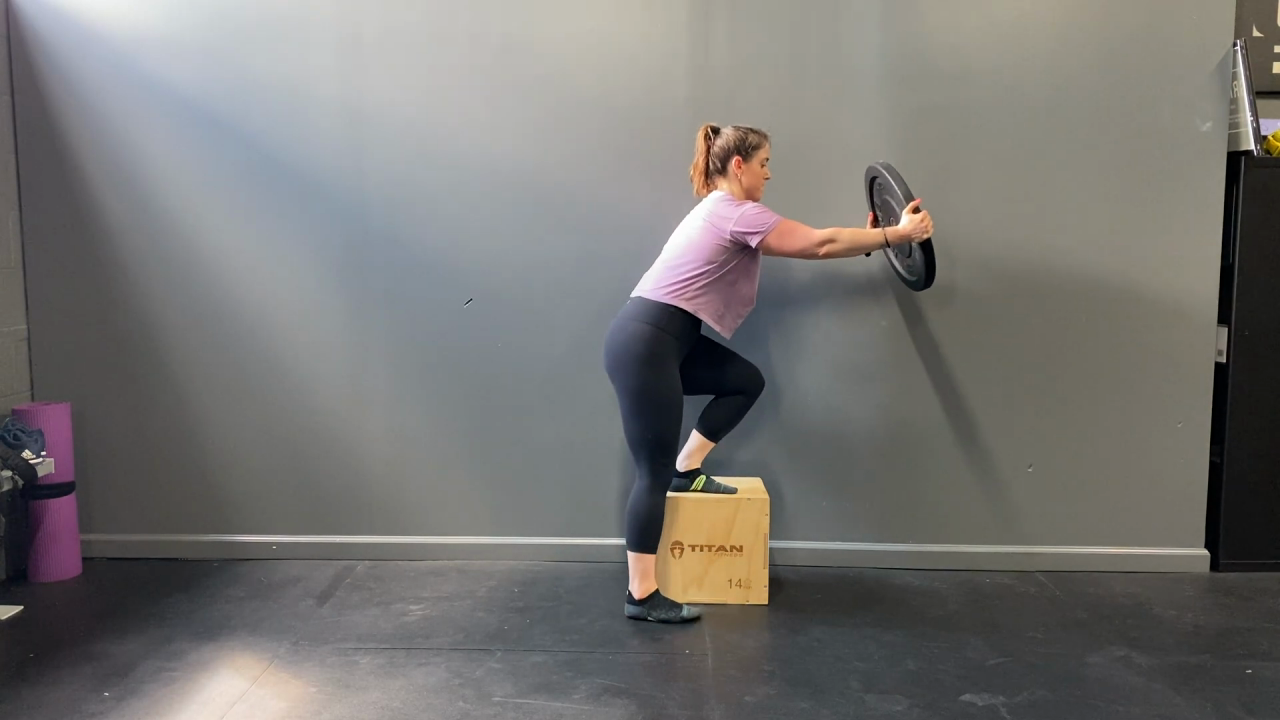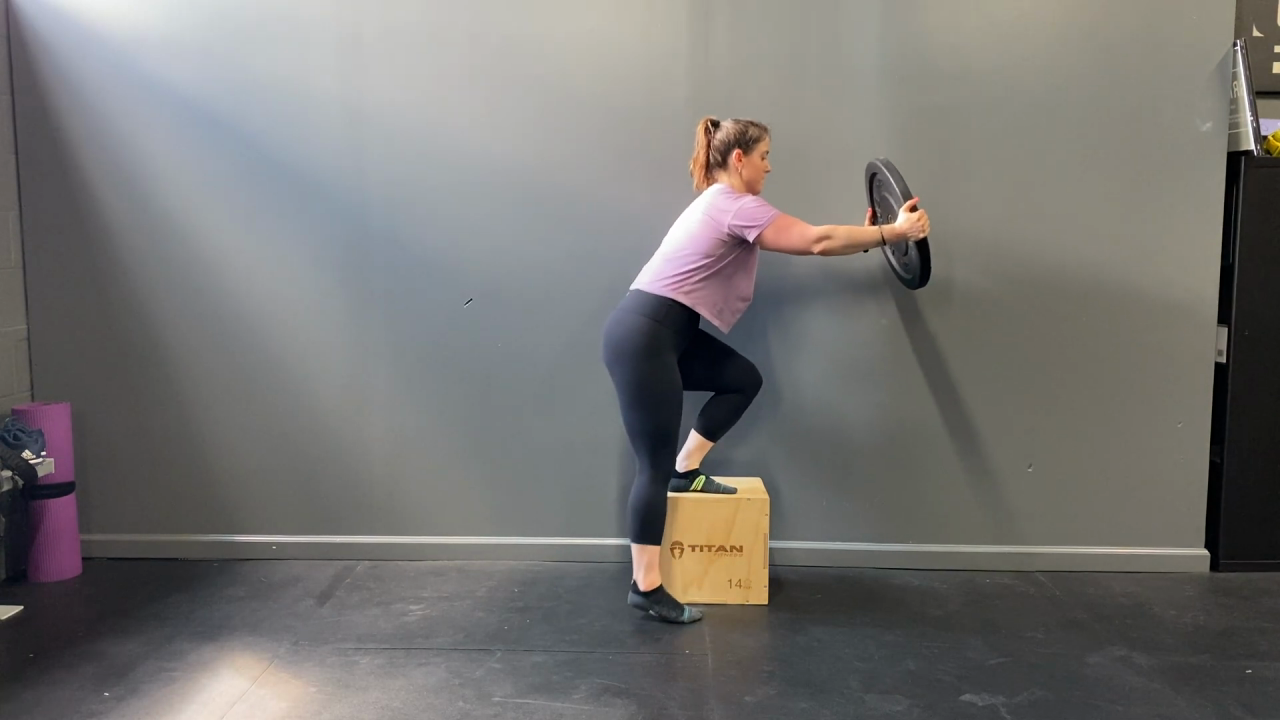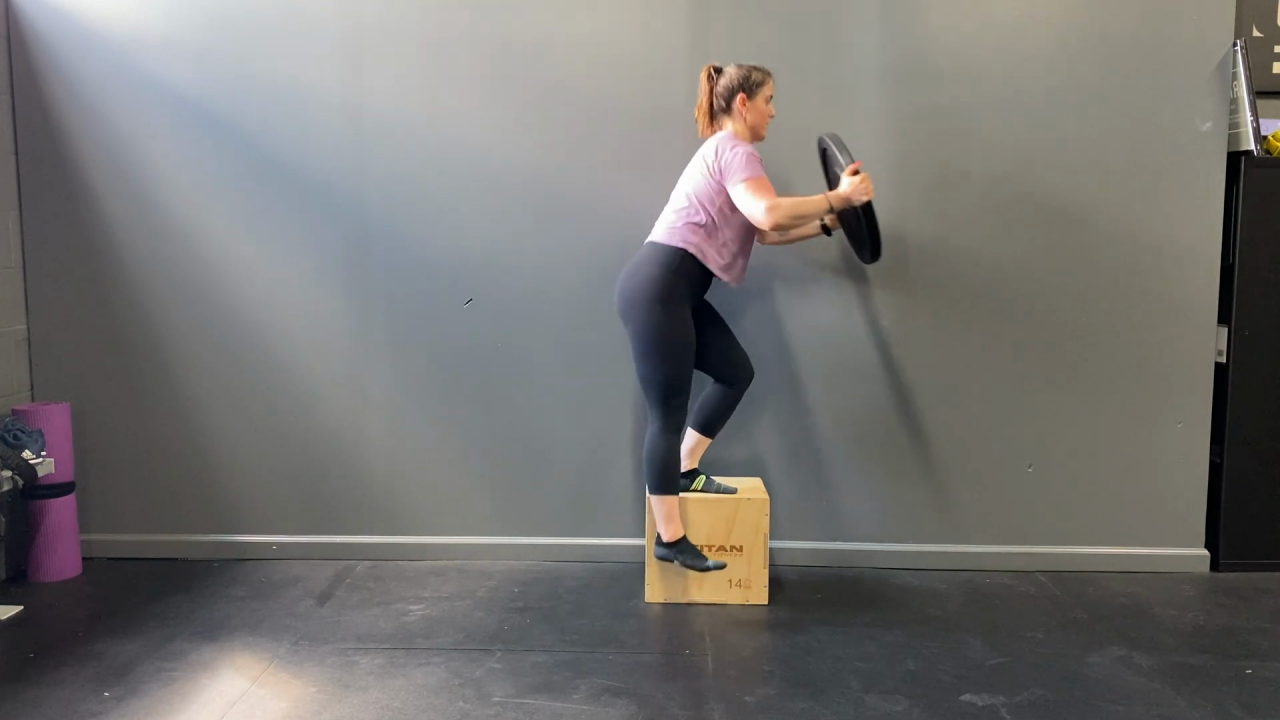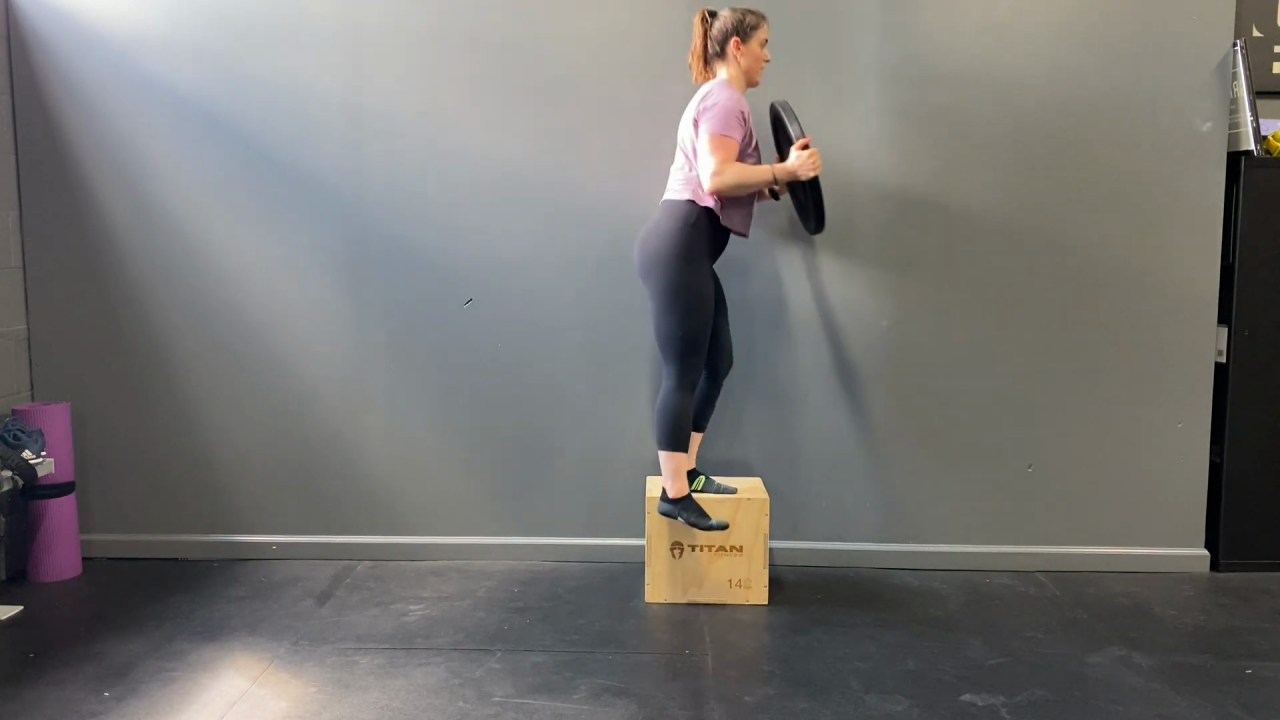
dt=0.3s
person 1, frame 1
left shoulder: (722, 212)
right shoulder: (737, 214)
left elbow: (806, 244)
right elbow: (819, 244)
left wrist: (866, 239)
right wrist: (896, 234)
left hip: (659, 338)
right hip: (643, 344)
left knee: (746, 381)
right knee: (654, 472)
left ankle: (687, 469)
right ankle: (641, 595)
person 1, frame 2
left shoulder: (721, 205)
right shoulder: (736, 207)
left elbow: (803, 241)
right elbow: (816, 241)
left wrist: (867, 235)
right wrist: (893, 233)
left hip: (661, 332)
right hip: (642, 337)
left knee: (743, 379)
right knee: (654, 464)
left ankle: (686, 469)
right ankle: (647, 586)
person 1, frame 3
left shoulder: (724, 151)
right shoulder: (735, 152)
left elbow: (766, 230)
right elbow: (769, 218)
left wrist: (827, 223)
right wrist: (835, 200)
left hip: (673, 288)
right hip: (658, 289)
left knee: (736, 373)
right knee: (669, 414)
left ankle: (684, 471)
right ankle: (670, 537)
person 1, frame 4
left shoulder: (721, 101)
right shoulder: (723, 100)
left elbow: (733, 188)
right elbow: (717, 179)
left wrist: (781, 181)
right wrist: (784, 169)
left hip: (687, 250)
right hip: (677, 247)
left knee: (715, 364)
right knee: (684, 374)
left ankle: (687, 473)
right ankle: (674, 493)
